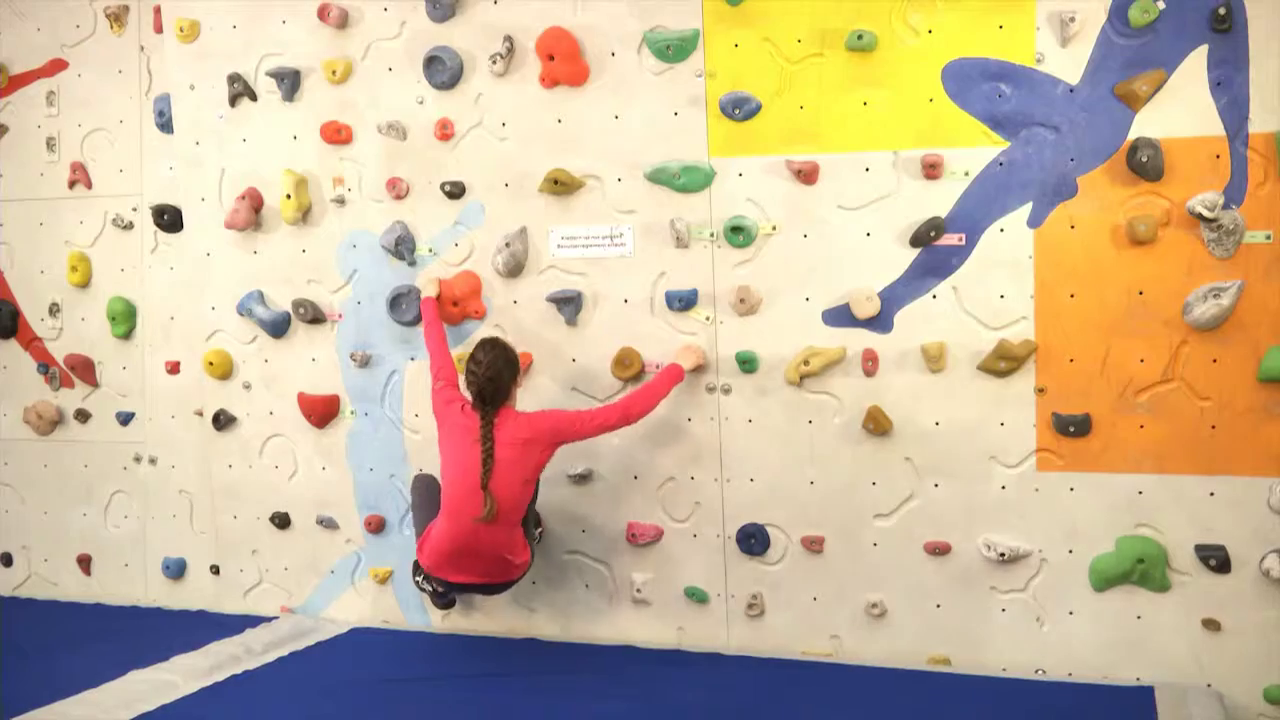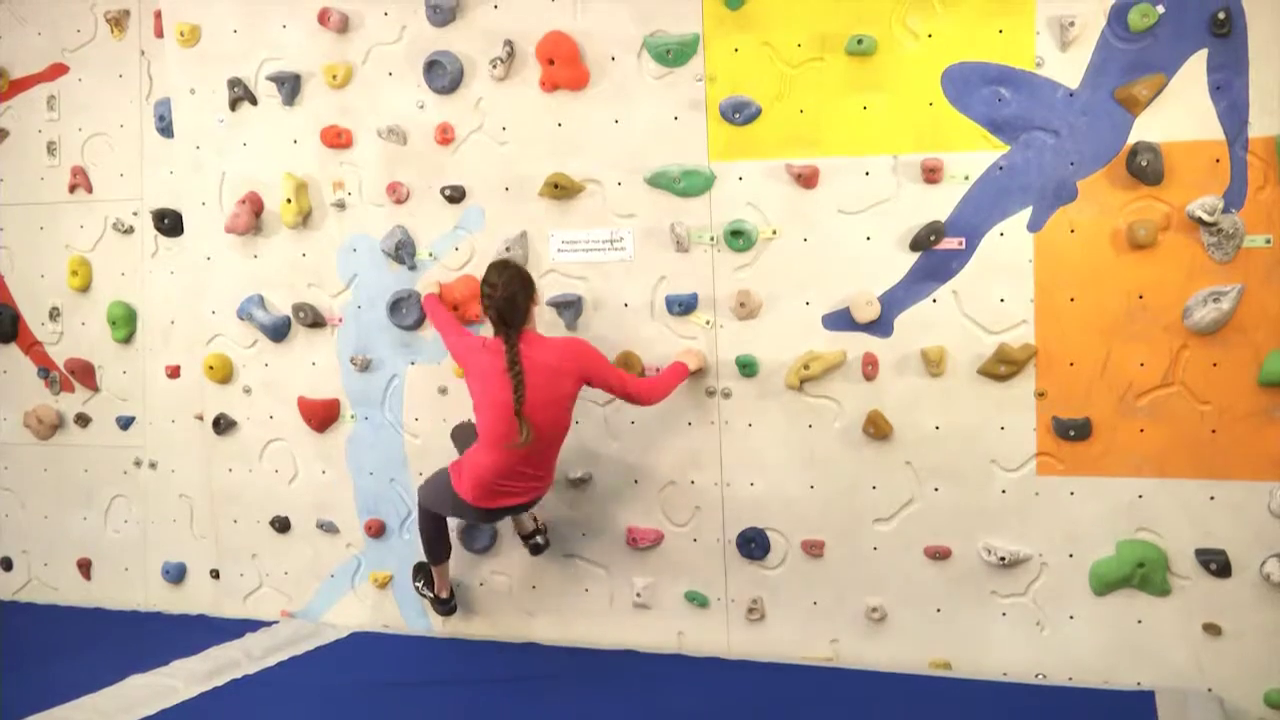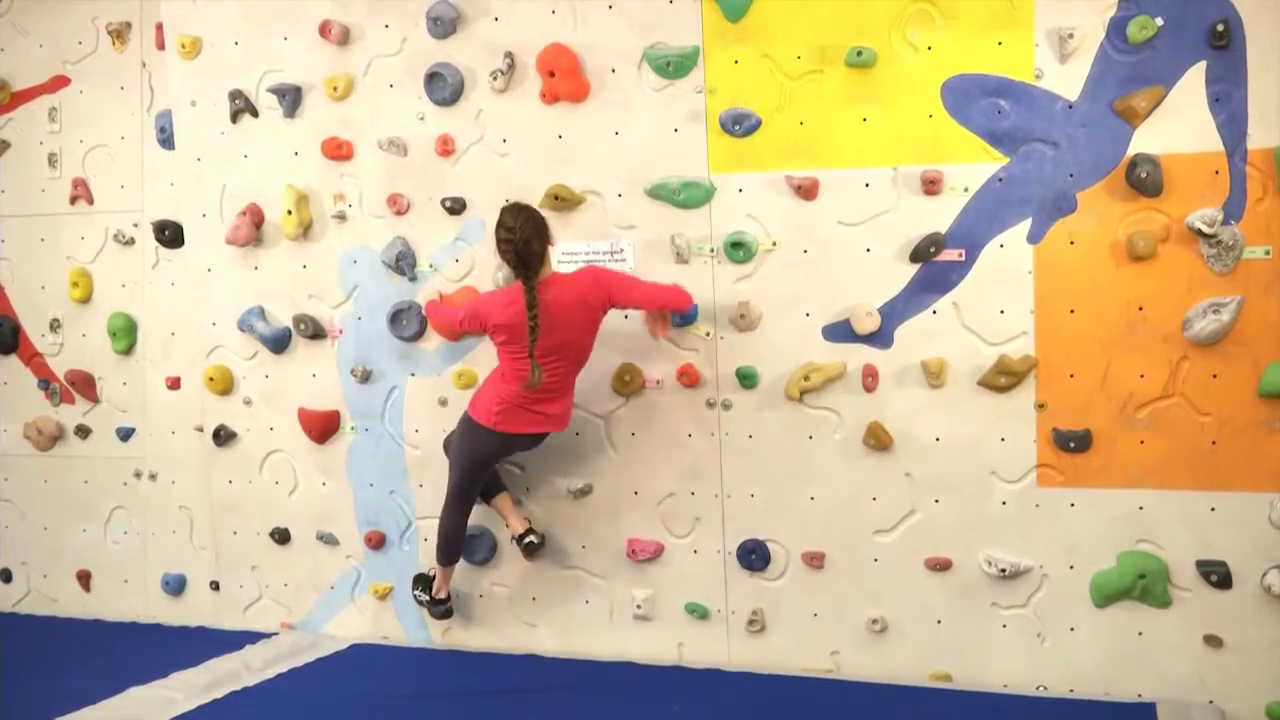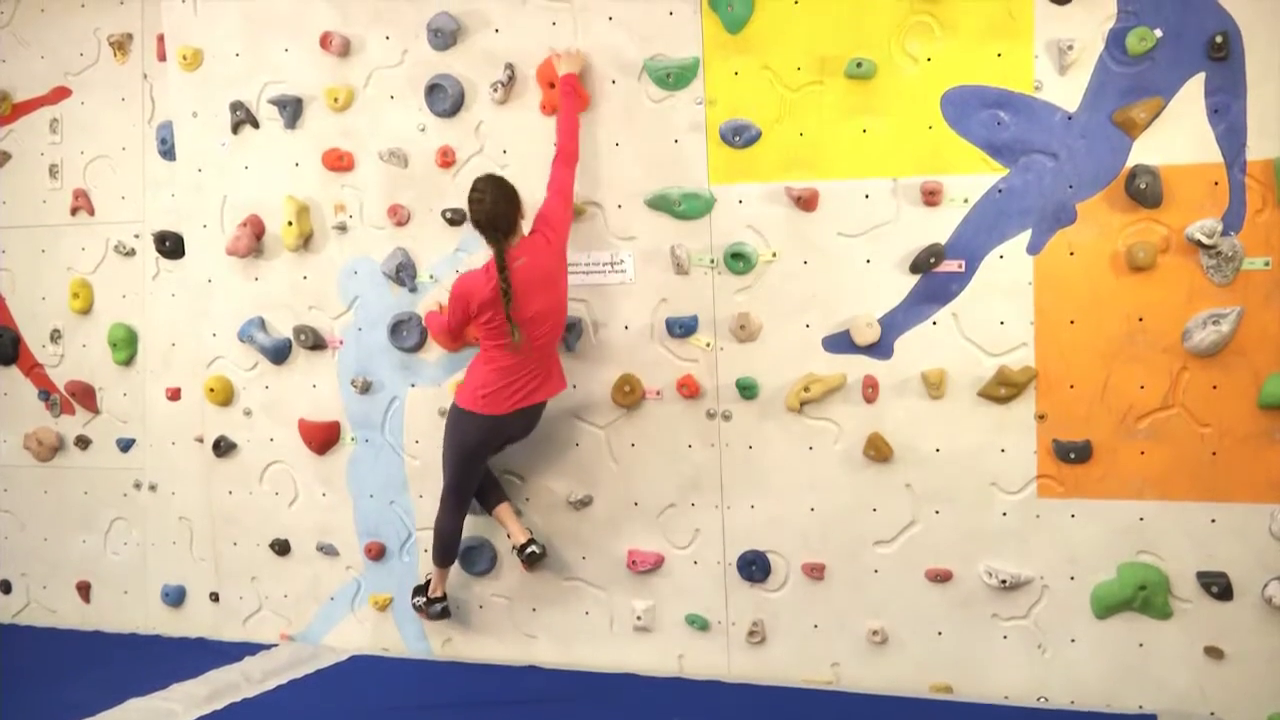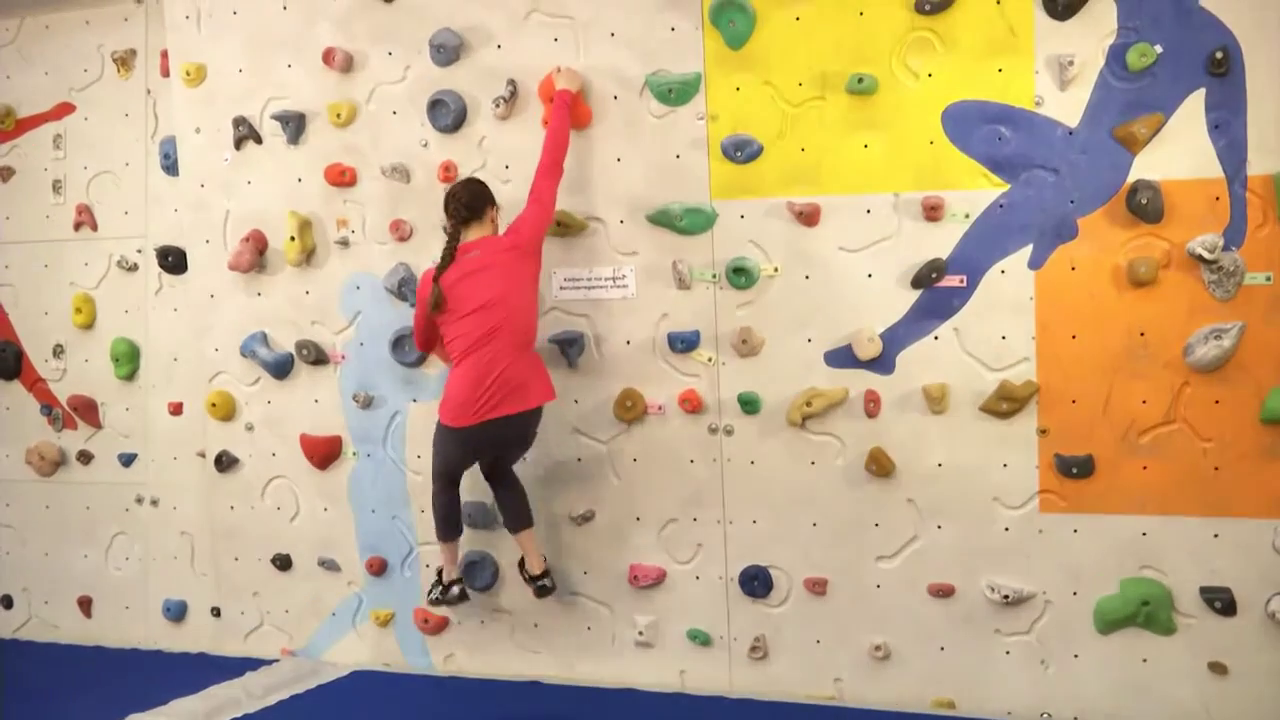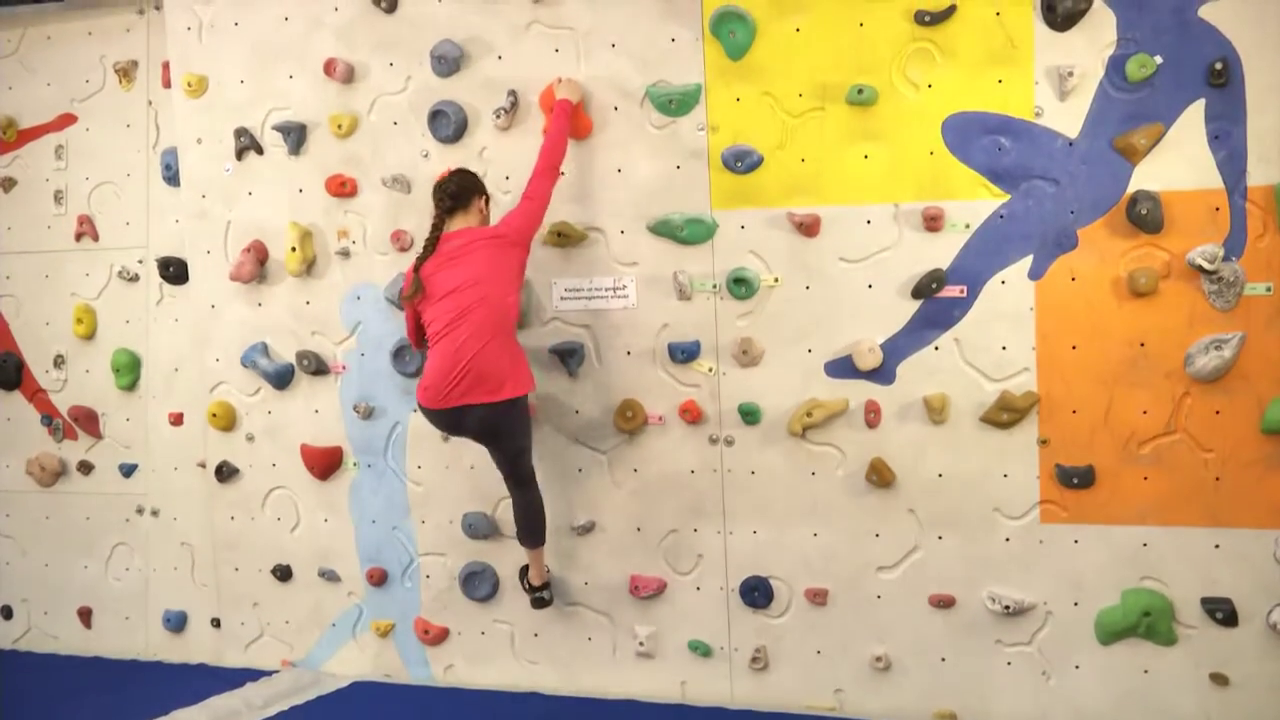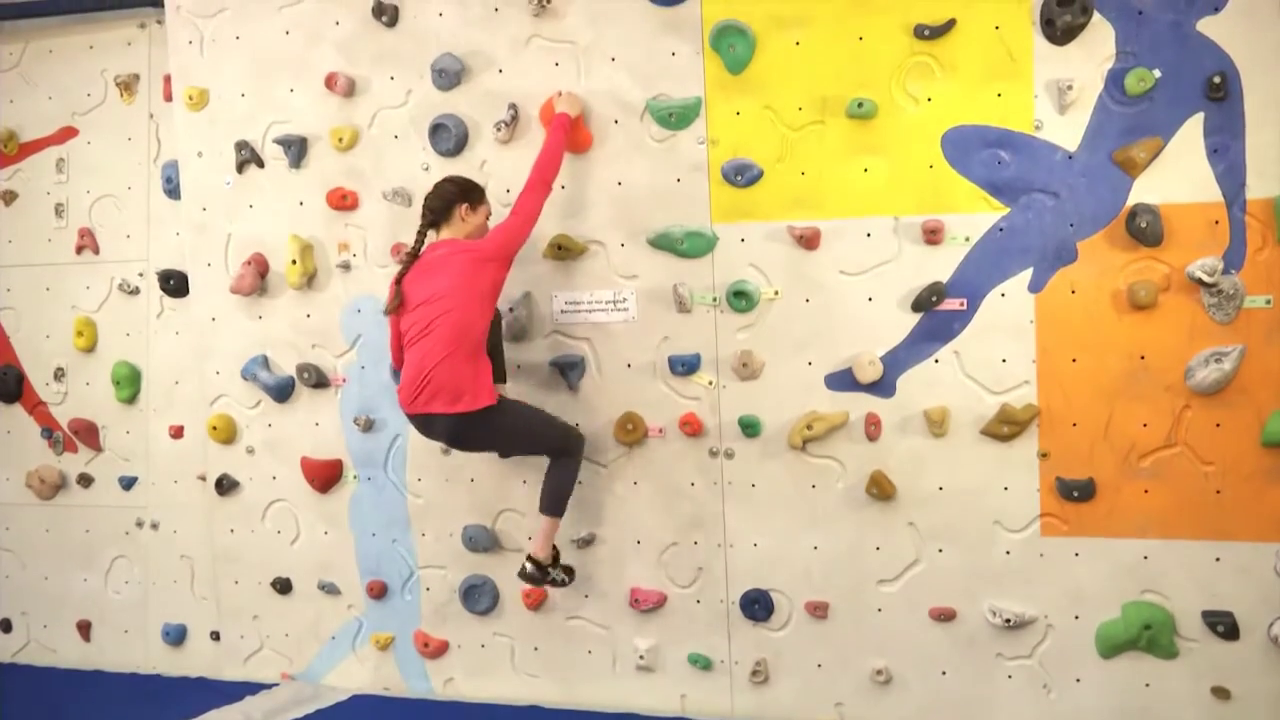
dt=0.5s
person 1, frame 1
left shoulder: (451, 416)
right shoulder: (539, 430)
left elbow: (439, 356)
right elbow: (624, 413)
left wrist: (429, 297)
right wrist: (677, 367)
left hip: (445, 568)
right hip: (503, 575)
left knee: (423, 483)
left ankle: (437, 585)
person 1, frame 2
left shoulder: (475, 355)
right shoulder: (572, 354)
left elbow: (444, 323)
right elbow: (643, 393)
left wrist: (430, 296)
right wrist: (683, 365)
left hip: (478, 491)
right hip: (531, 488)
left knee: (429, 500)
left ankle: (440, 591)
right ankle: (526, 527)
person 1, frame 3
left shoulder: (495, 306)
right shoulder: (591, 285)
left elbow: (452, 322)
right elbow: (679, 300)
left wrist: (432, 307)
right wrist: (656, 309)
left hip: (495, 420)
right hip: (545, 425)
left knee: (457, 499)
right knee: (464, 448)
left ankle: (439, 591)
right ankle: (520, 527)
person 1, frame 4
left shoulder: (471, 286)
right shoulder: (551, 241)
left elbow: (450, 334)
right elbow: (566, 157)
left wrist: (430, 318)
right wrist: (568, 81)
left hip: (482, 407)
right hip: (532, 406)
left knee: (454, 493)
right knee: (471, 463)
left ankle: (436, 591)
right ankle: (522, 537)
person 1, frame 5
left shoulder: (433, 282)
right shoulder: (521, 247)
left elbow: (425, 345)
right elbow: (549, 172)
right wrist: (564, 96)
left hip: (465, 417)
right hip: (523, 410)
left knee: (445, 480)
right knee: (499, 469)
left ankle: (448, 575)
right ankle: (536, 567)
person 1, frame 6
left shoulder: (418, 269)
right shoulder: (505, 239)
right elbow: (544, 175)
right wrist: (564, 105)
left hip: (438, 406)
right hip: (498, 399)
right knee: (521, 479)
right ankle: (538, 579)
person 1, frame 7
left shoulder: (406, 276)
right shoulder: (488, 253)
right elbow: (536, 191)
right wrist: (562, 118)
left hip: (418, 416)
right hip: (464, 415)
right knee: (569, 446)
left ankle: (501, 430)
right ankle: (541, 557)
